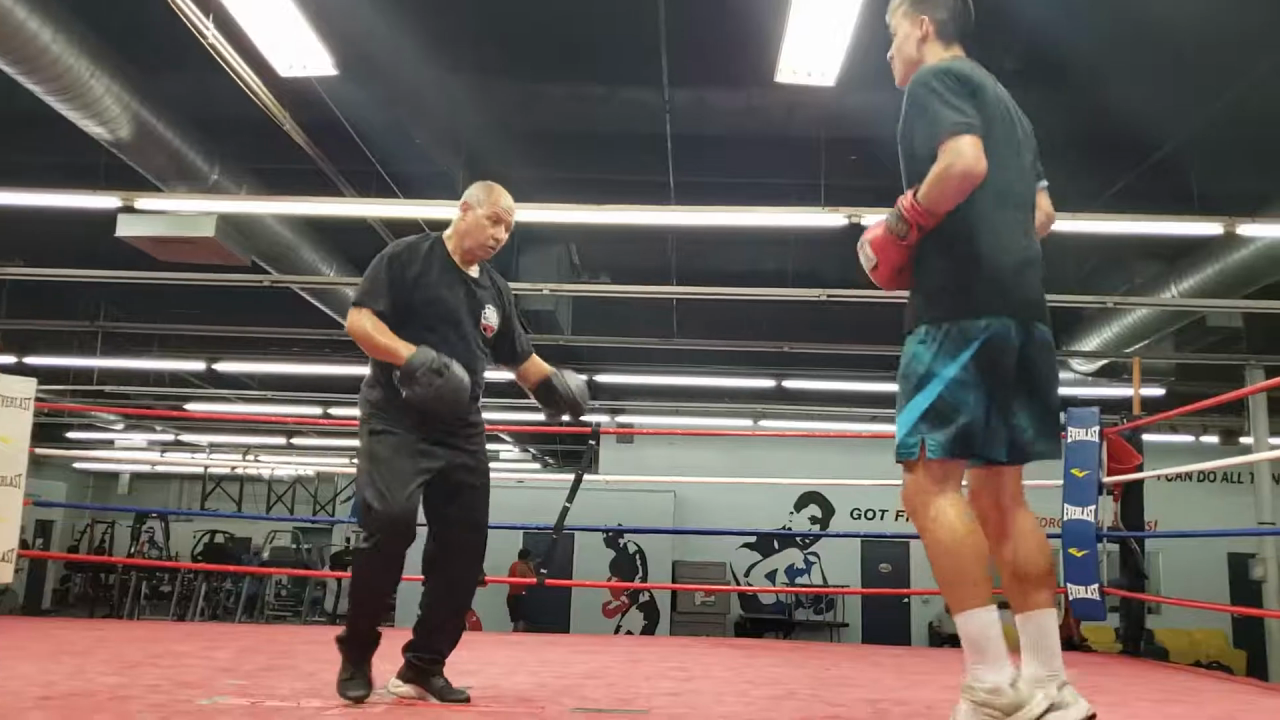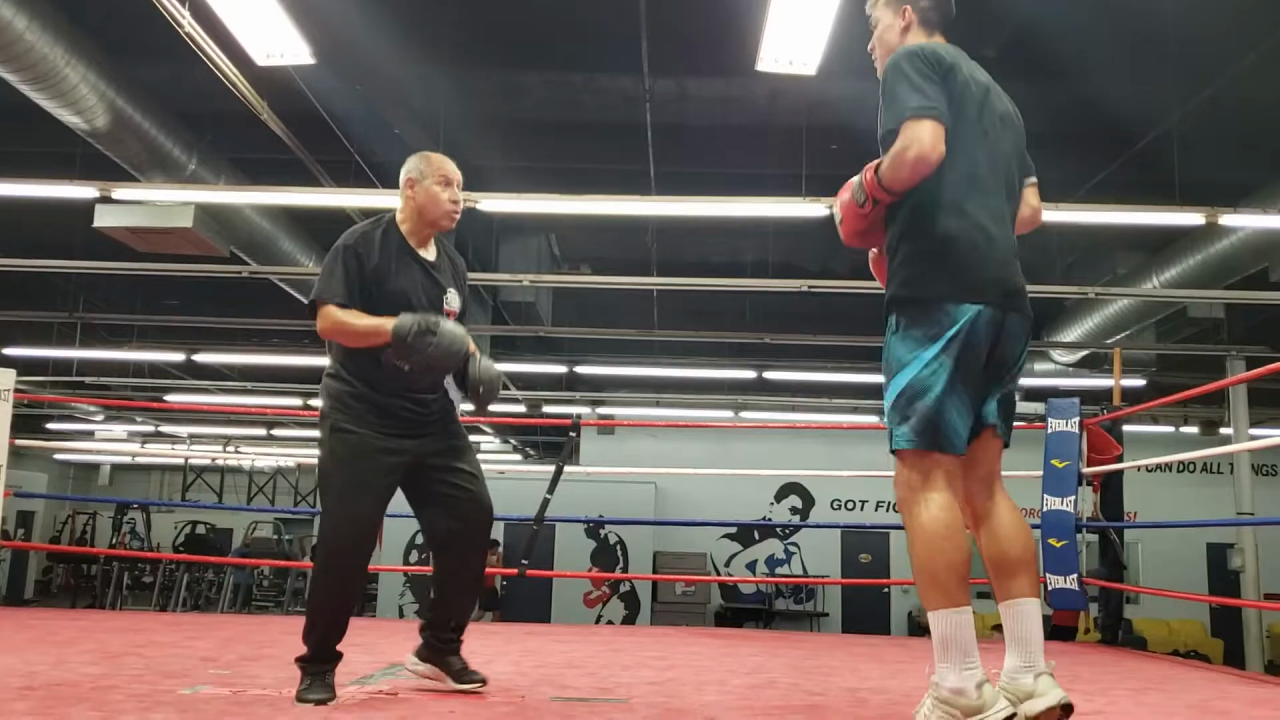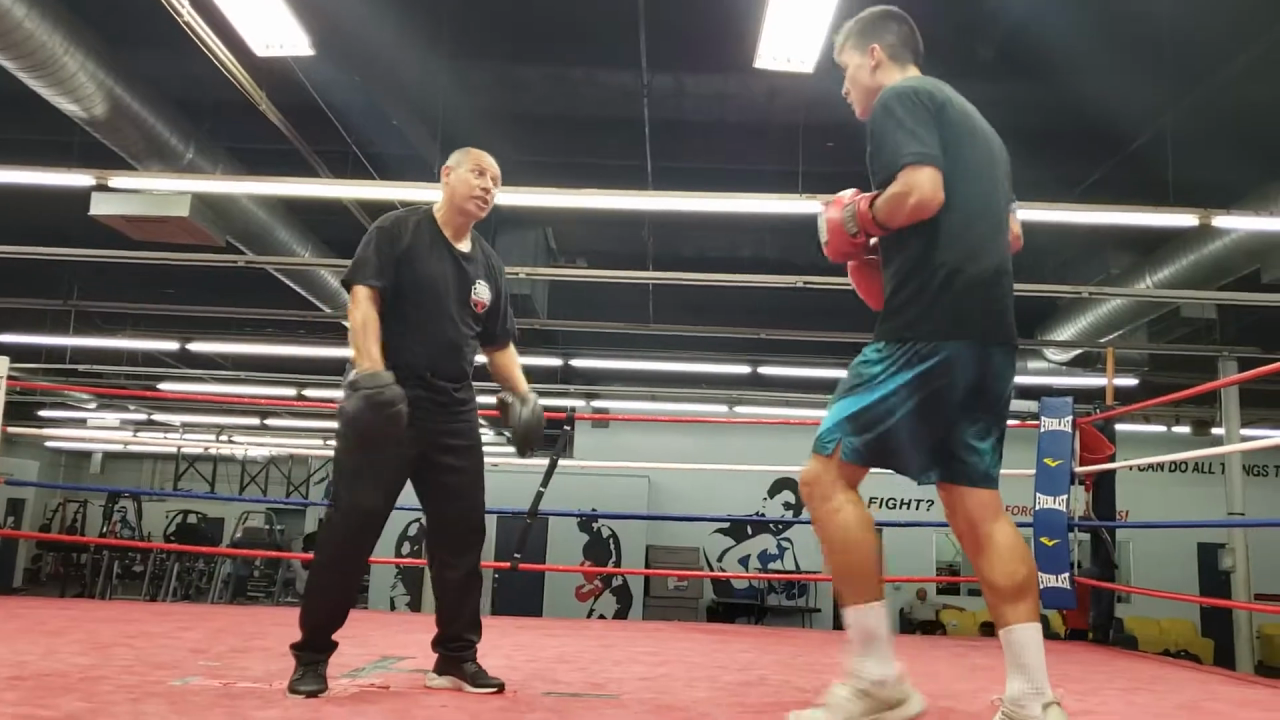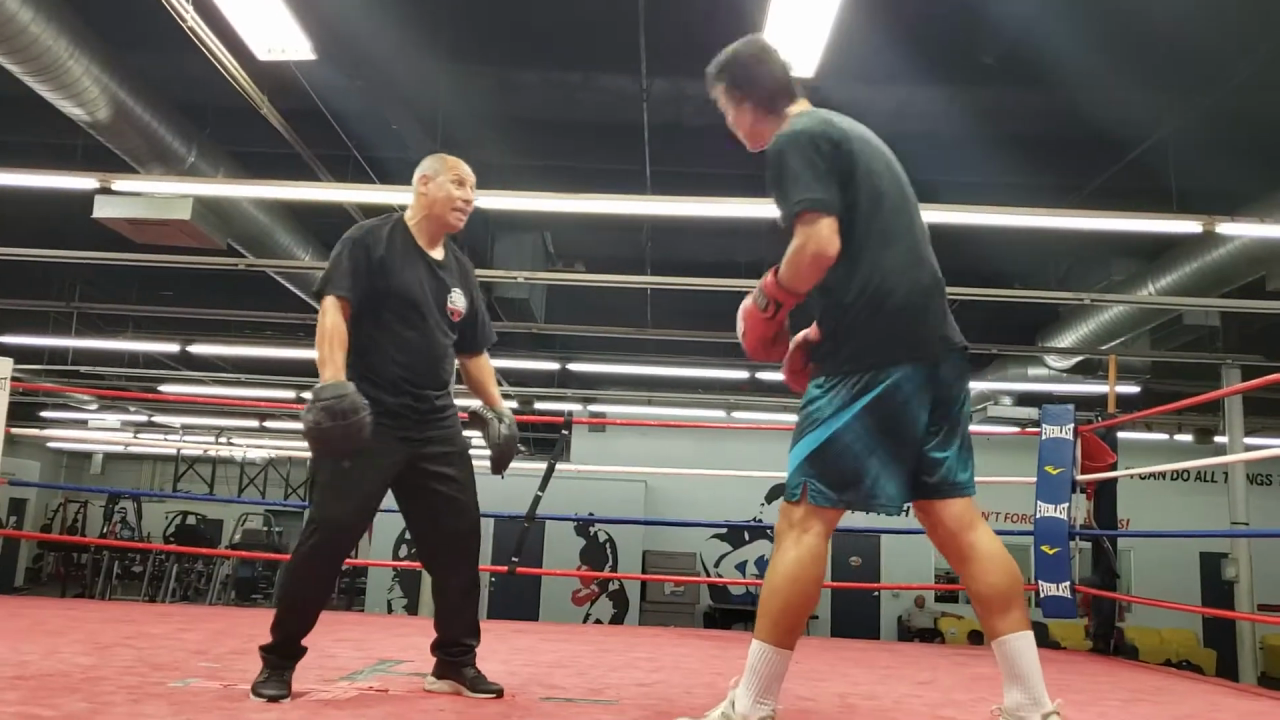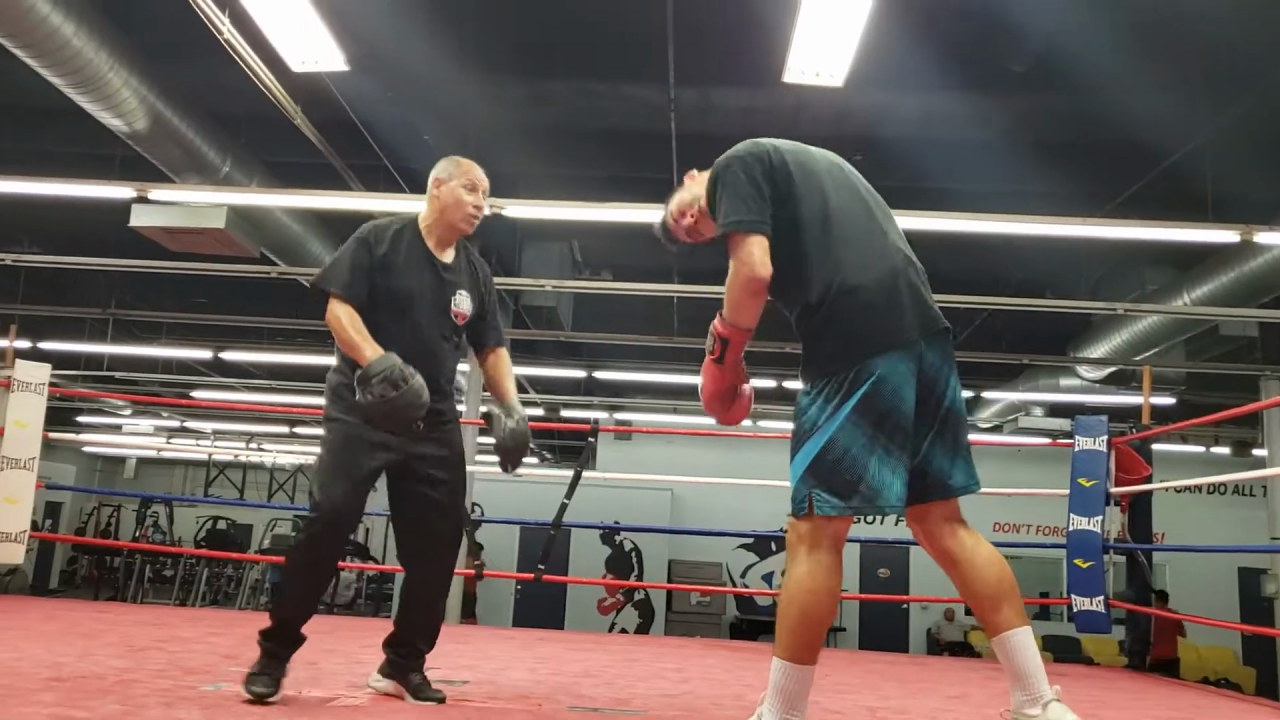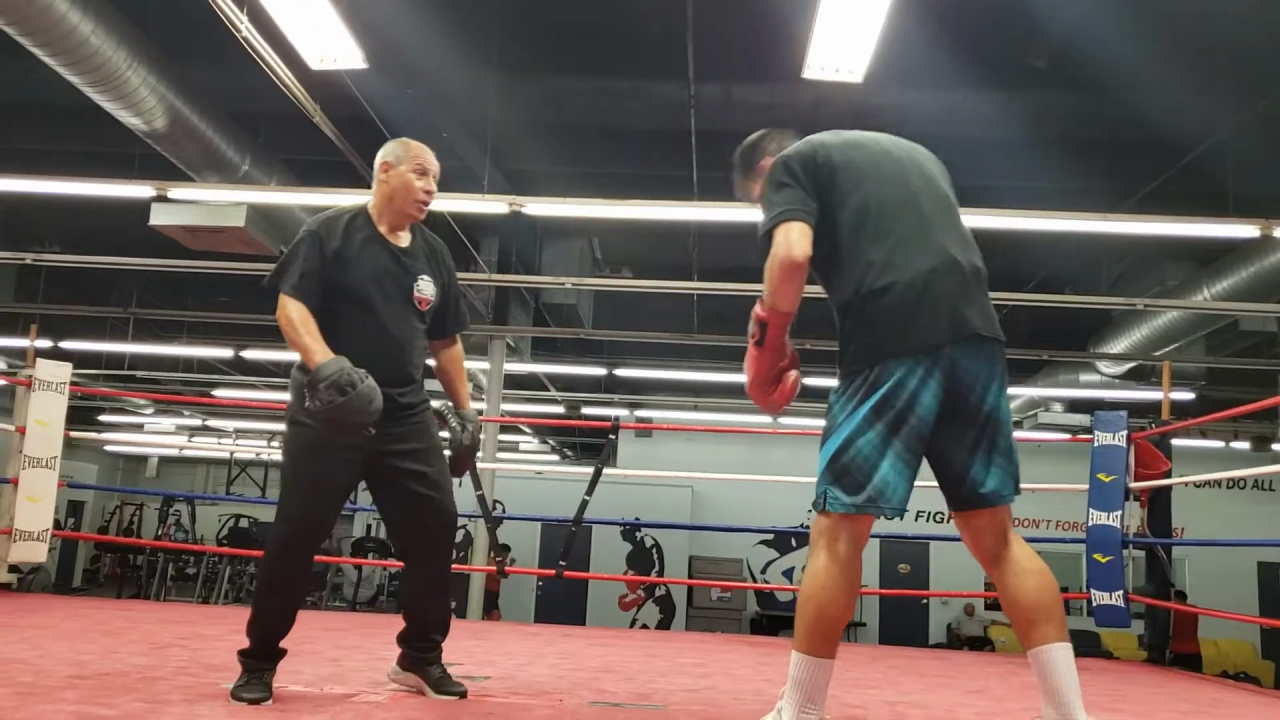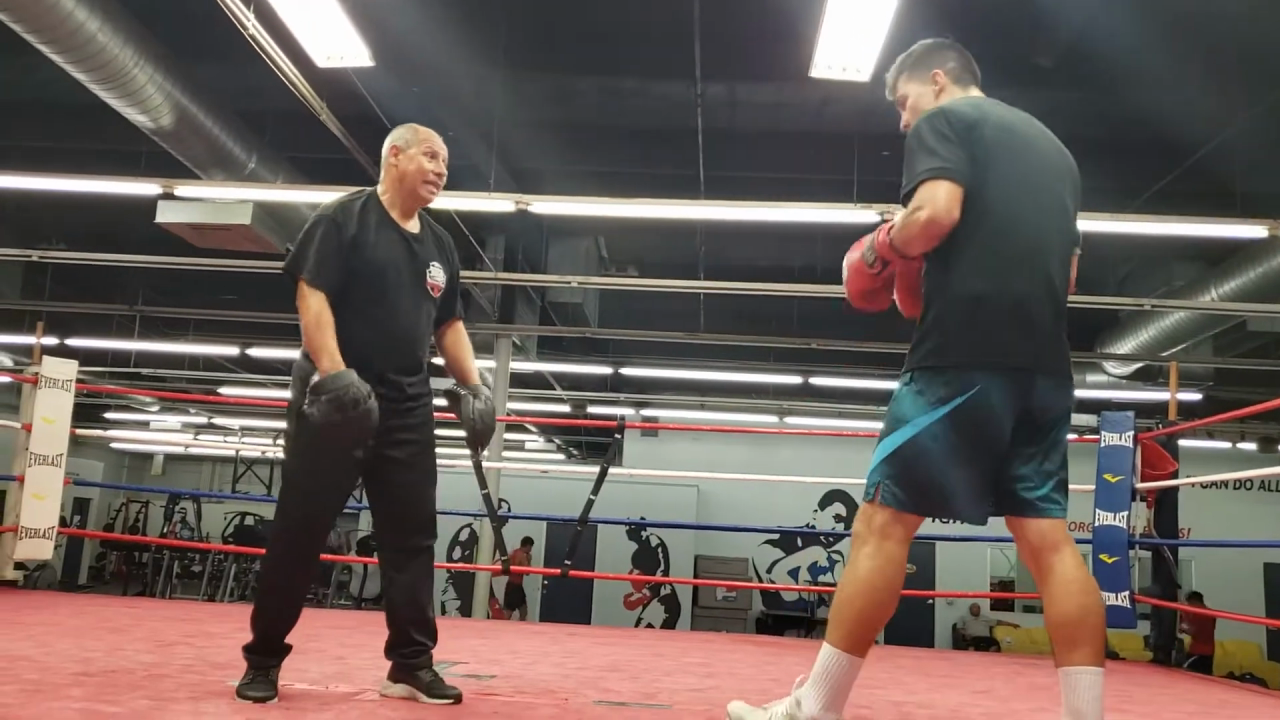
dt=0.4s
person 1, frame 1
left shoulder: (934, 86)
right shoulder: (1003, 99)
left elbow: (965, 163)
right elbow: (1040, 212)
left wrist: (898, 227)
left hip: (964, 308)
right hip: (1020, 310)
left knee: (930, 482)
right knee: (997, 495)
person 1, frame 2
left shoulder: (916, 63)
right shoulder: (994, 92)
left elbow: (923, 147)
right elbow: (1029, 210)
left wrist: (868, 192)
left hip: (939, 295)
right hip: (1000, 297)
left knee: (920, 480)
right knee: (979, 480)
person 1, frame 3
left shoulder: (902, 100)
right shoulder: (972, 121)
left elbow: (921, 192)
right elbow: (1009, 235)
left wrist: (858, 223)
left hip: (927, 330)
right hip: (988, 330)
left knee: (828, 475)
right knee: (973, 505)
person 1, frame 4
left shoulder: (794, 143)
right shoulder: (857, 136)
left elbow: (820, 245)
left wrist: (768, 302)
right wrist: (824, 332)
left hip: (871, 354)
right hip: (934, 346)
left knee: (804, 517)
right knee: (958, 520)
person 1, frame 5
left shoulder: (735, 166)
right shoulder: (822, 163)
left elbow: (753, 270)
left wrist: (724, 355)
left hip: (857, 348)
right hip: (924, 333)
left knee: (815, 532)
right knee: (941, 524)
person 1, frame 6
left shoulder: (795, 164)
right shoulder: (913, 152)
left elbow: (794, 256)
left wrist: (766, 340)
left hip: (889, 347)
right hip: (973, 336)
left knee: (836, 531)
right knee: (993, 535)
person 1, frame 7
left shoulder: (945, 121)
right shoulder: (1055, 148)
left elbow: (936, 210)
left wrist: (878, 252)
left hip: (962, 356)
right hip: (1042, 363)
left knee: (884, 522)
right knee: (1048, 540)
person 2, frame 1
left shoulder: (493, 286)
right shoulder: (406, 257)
left elbow: (518, 355)
right elbow: (359, 319)
left wrist: (550, 380)
right wrist: (412, 357)
left hip: (460, 433)
right hip: (395, 421)
left knee: (461, 549)
right knee: (389, 522)
left ankle: (421, 667)
right ankle: (357, 649)
person 2, frame 2
left shoulder: (452, 264)
right shoulder: (362, 244)
right elbow: (329, 319)
left wrist: (473, 362)
right wrist: (397, 329)
left hip: (433, 421)
right hip: (361, 420)
left knee: (470, 522)
right knee: (346, 540)
left ankle: (440, 648)
right ankle: (318, 664)
person 2, frame 3
left shoulder: (489, 263)
right shoulder: (398, 231)
left elbow: (497, 342)
right elbow: (364, 301)
left wrist: (521, 398)
right wrist: (371, 371)
left hip: (452, 416)
right hip: (386, 405)
left knee: (463, 532)
right knee: (353, 523)
left ankle: (456, 656)
right ankle: (312, 654)
person 2, frame 4
left shoulder: (461, 270)
right shoulder: (369, 240)
left elbow: (472, 349)
right elbow: (333, 308)
left wrist: (496, 409)
right wrist: (333, 381)
left hip: (432, 421)
right hip: (363, 415)
left knee: (458, 534)
right knee: (330, 533)
left ankle: (454, 661)
right ankle: (280, 658)
person 2, frame 5
left shoulder: (474, 270)
right shoulder: (379, 240)
left elbow: (489, 346)
right elbow: (340, 309)
left wrist: (509, 408)
right wrist: (378, 362)
left hip: (433, 420)
right hip: (365, 406)
left knee: (437, 542)
right knee: (328, 521)
left ankle: (401, 665)
right ankle: (275, 649)
person 2, frame 6
left shoulder: (434, 255)
right shoulder: (329, 233)
left elbow: (446, 339)
right elbow: (290, 305)
left wrist: (464, 409)
right wrist: (326, 365)
left hip: (406, 414)
right hip: (329, 411)
left knee: (435, 527)
right knee: (297, 534)
left ankle: (421, 656)
right ankle: (259, 660)
person 2, frame 7
left shoulder: (439, 244)
right shoulder: (343, 217)
left elbow: (448, 323)
right elbow: (312, 295)
left wrist: (473, 386)
right wrist: (334, 374)
left hip: (408, 409)
right hip: (338, 404)
left knee: (412, 535)
right knee: (299, 529)
left ankle: (411, 665)
right ankle: (263, 659)
